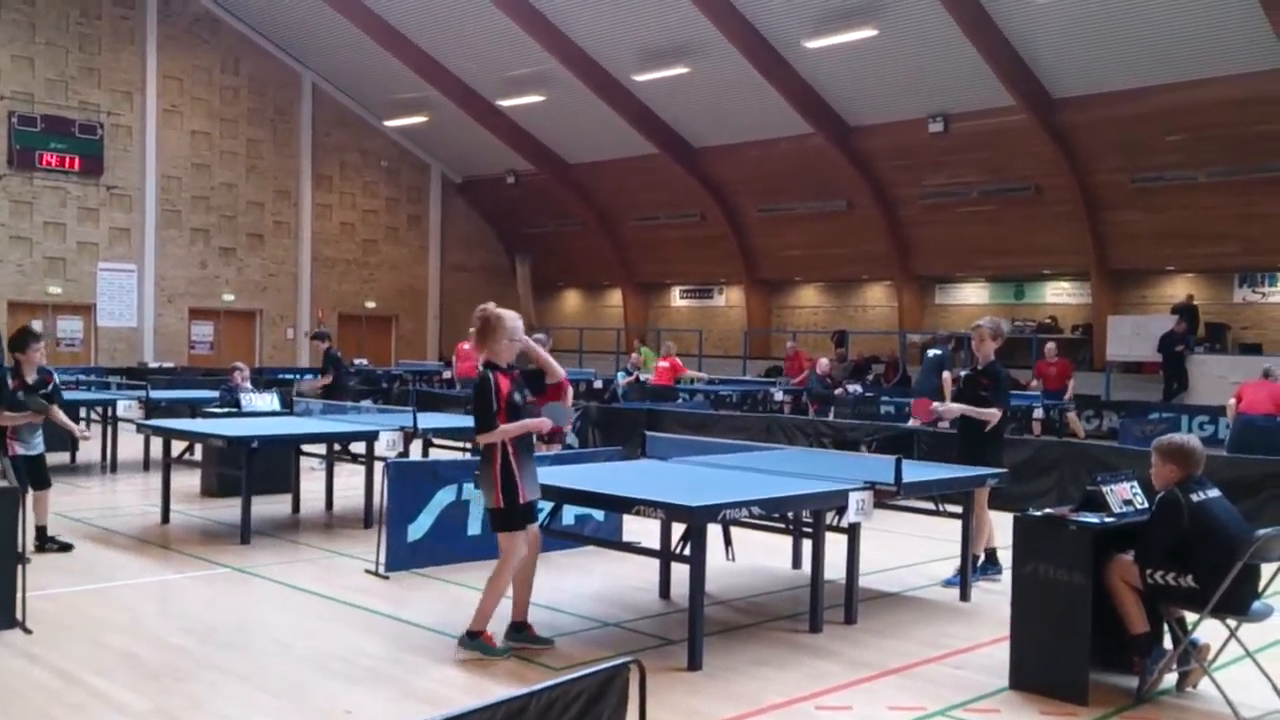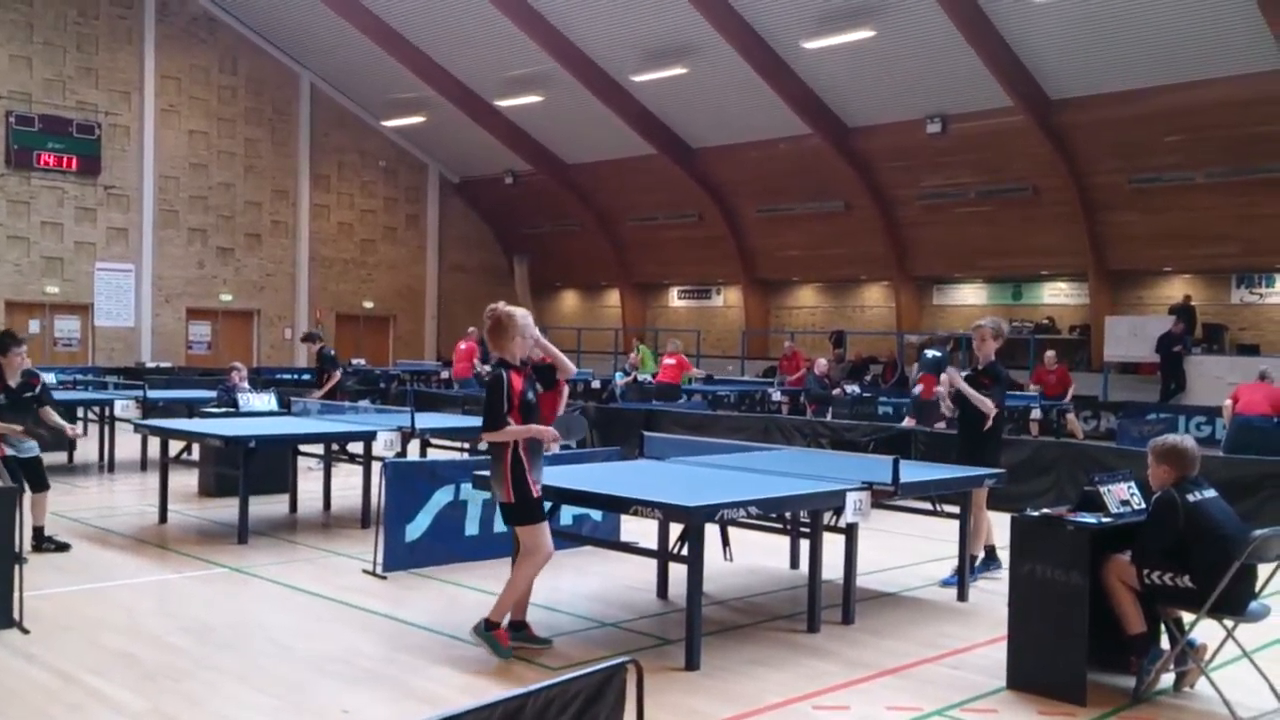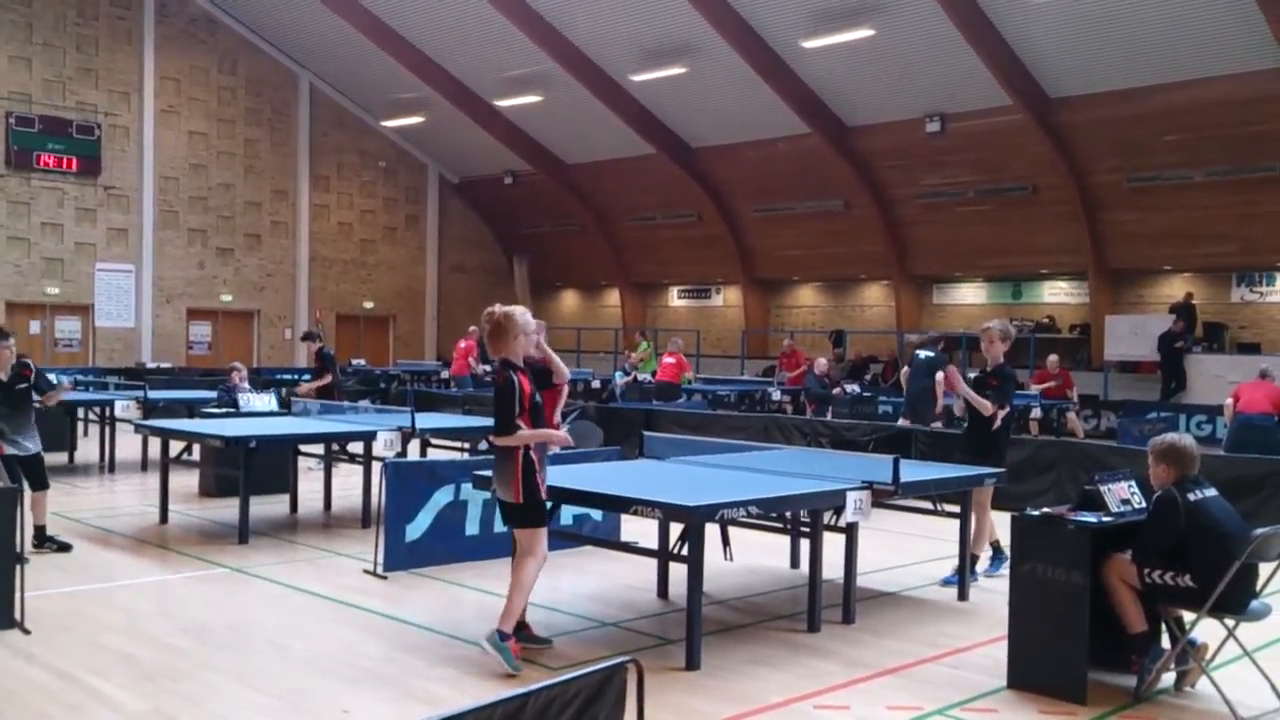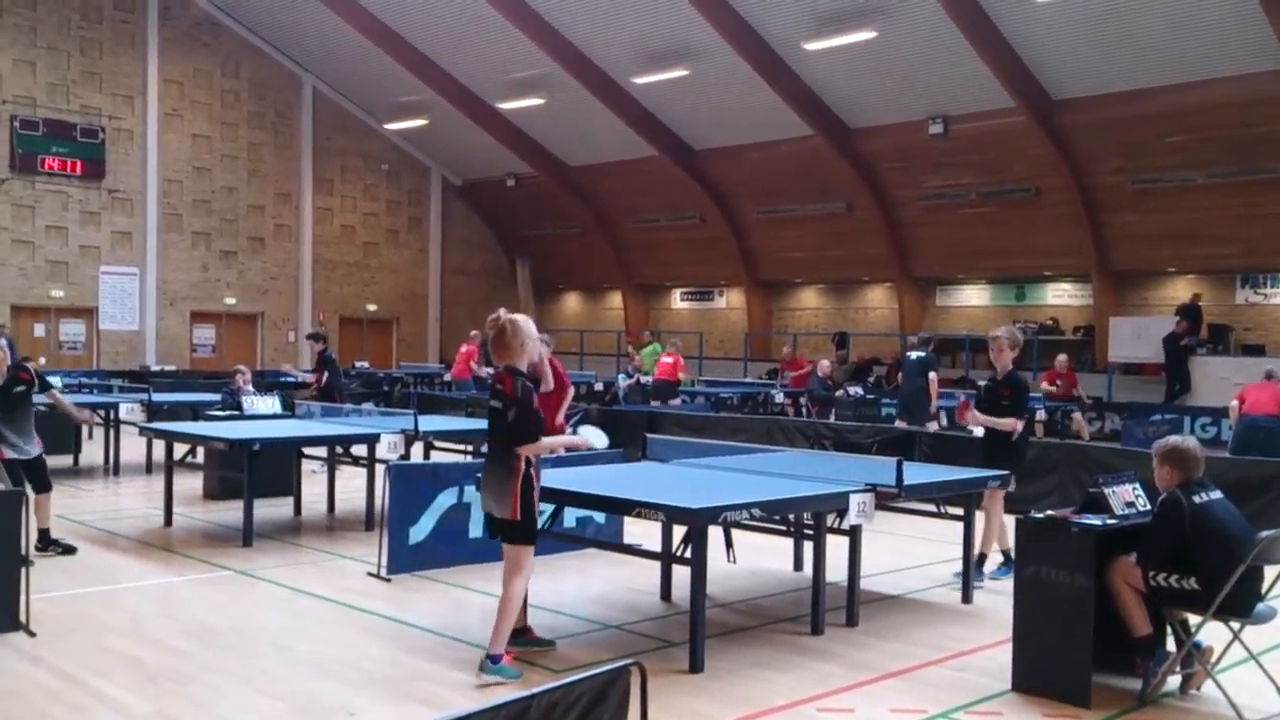
dt=0.2s
person 1, frame 1
left shoulder: (514, 375)
right shoulder: (488, 381)
left elbow: (557, 376)
right elbow: (484, 435)
left wrist: (533, 347)
right wrist: (529, 424)
left hip: (522, 474)
right hip: (503, 477)
left knee: (531, 548)
right knee: (513, 556)
left ankle: (518, 627)
right ankle: (474, 635)
person 1, frame 2
left shoulder: (526, 372)
right shoulder: (500, 378)
left elbow: (568, 371)
right elbow: (489, 432)
left wrist: (542, 344)
right wrist: (534, 430)
left hip: (527, 471)
right hip: (513, 473)
left knee: (529, 550)
right knee: (541, 549)
left ankle: (517, 624)
right ankle: (491, 623)
person 1, frame 3
left shoulder: (524, 372)
right shoulder: (509, 379)
left elbow: (562, 376)
right elbow: (500, 436)
left wrist: (542, 346)
right wrist: (546, 434)
left hip: (516, 474)
right hip: (521, 475)
left knee: (526, 552)
right knee: (535, 554)
left ankle: (517, 626)
right ankle: (502, 633)
person 1, frame 4
left shoulder: (501, 381)
right shoulder: (522, 388)
right elbow: (528, 445)
left wrist: (542, 360)
right wrist: (566, 440)
left hip: (493, 484)
right hip: (515, 486)
left knee: (514, 564)
right knee: (519, 571)
left ankle: (519, 630)
right ankle: (494, 658)
person 2, frame 1
left shoulder: (1172, 499)
right shoulder: (1209, 491)
left elbow: (1145, 555)
left wrist: (1132, 556)
right wrist: (1139, 556)
left hip: (1216, 589)
right hip: (1241, 588)
left knee: (1116, 568)
right knee: (1157, 573)
left ankle: (1150, 656)
right ankle: (1186, 649)
person 2, frame 2
left shoulder: (1168, 499)
right shoulder: (1205, 491)
left elbow: (1142, 556)
left wrist: (1127, 557)
right wrist: (1136, 557)
left hip: (1213, 589)
right hip: (1238, 587)
left knee: (1113, 568)
right knee: (1155, 573)
left ankle: (1147, 656)
right ankle: (1183, 649)
person 2, frame 3
left shoulder: (1169, 498)
right shoulder: (1206, 490)
left elbow: (1143, 555)
left wrist: (1128, 556)
right wrist: (1136, 557)
left hip: (1213, 588)
right hip: (1239, 587)
left knee: (1114, 567)
right knee: (1155, 572)
left ankle: (1148, 655)
right ankle: (1185, 648)
person 2, frame 4
left shoulder: (1174, 500)
right shoulder: (1211, 492)
left elbow: (1148, 557)
left wrist: (1133, 558)
right wrist: (1140, 559)
left hip: (1219, 592)
right hip: (1244, 589)
left knee: (1119, 570)
right knee: (1160, 575)
left ankle: (1153, 658)
right ankle: (1189, 651)
person 3, frame 1
left shoulder: (999, 376)
right shoulder: (968, 374)
left elbow: (995, 414)
right elbow: (958, 408)
left wrist: (961, 410)
right wrist: (943, 409)
left hip: (987, 449)
right hip: (967, 446)
left knee: (979, 505)
right knee: (977, 505)
left ankle: (971, 566)
right ankle: (991, 562)
person 3, frame 2
left shoulder: (999, 375)
right shoulder: (969, 374)
left elbow: (989, 406)
right elbow: (955, 409)
left wrist: (960, 385)
left hip: (985, 449)
right hip: (966, 446)
left knee: (977, 505)
right knee: (975, 504)
left ankle: (968, 566)
right ankle: (990, 557)
person 3, frame 3
left shoulder: (1007, 377)
right shoulder: (977, 375)
left elbow: (988, 408)
right elbow: (963, 412)
left wrist: (963, 387)
right wrist: (957, 394)
left hip: (992, 448)
right hip: (972, 445)
left knee: (981, 505)
right knee: (977, 504)
left ankle: (968, 566)
right ankle: (998, 552)
person 3, frame 4
left shoulder: (1019, 384)
right shoulder: (988, 384)
left elbow: (1015, 423)
left wrist: (983, 420)
right wrist: (971, 418)
left hip: (1009, 454)
right hip: (990, 451)
left knee: (991, 505)
right knee: (993, 507)
left ankle: (978, 566)
right ankle: (1008, 560)
person 4, frame 1
left shoulder: (47, 376)
left elbow: (54, 409)
left wrist: (73, 427)
right wrist: (28, 416)
left hip: (34, 441)
left knee: (43, 488)
left ankle: (42, 538)
person 4, frame 2
left shoulder: (34, 378)
left elbow: (45, 410)
left wrist: (65, 426)
left hip: (28, 445)
left knee: (41, 489)
left ankle: (39, 538)
person 4, frame 3
left shoulder: (27, 369)
left elbow: (47, 397)
left wrist: (59, 391)
left hip: (29, 440)
left knee: (41, 487)
left ankle: (40, 537)
person 4, frame 4
left shoulder: (25, 372)
left elbow: (51, 393)
left wrist: (75, 412)
left hip: (30, 444)
left knee: (44, 490)
left ankle: (44, 540)
